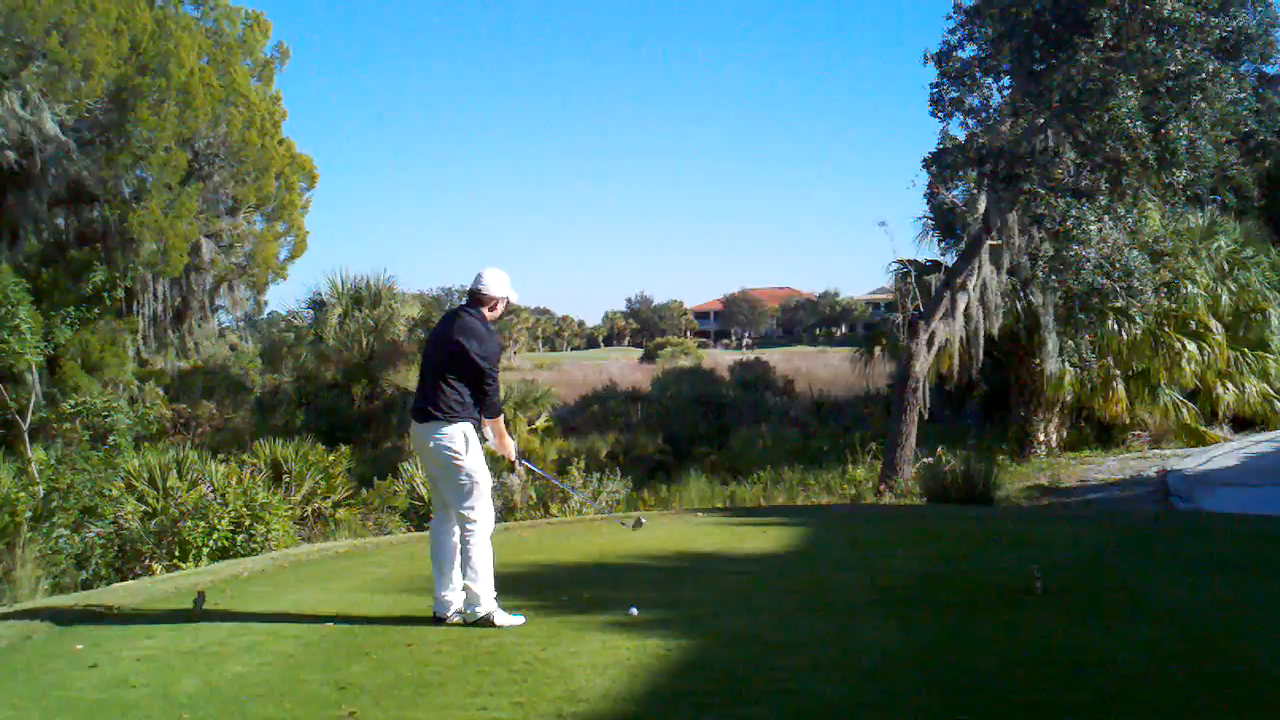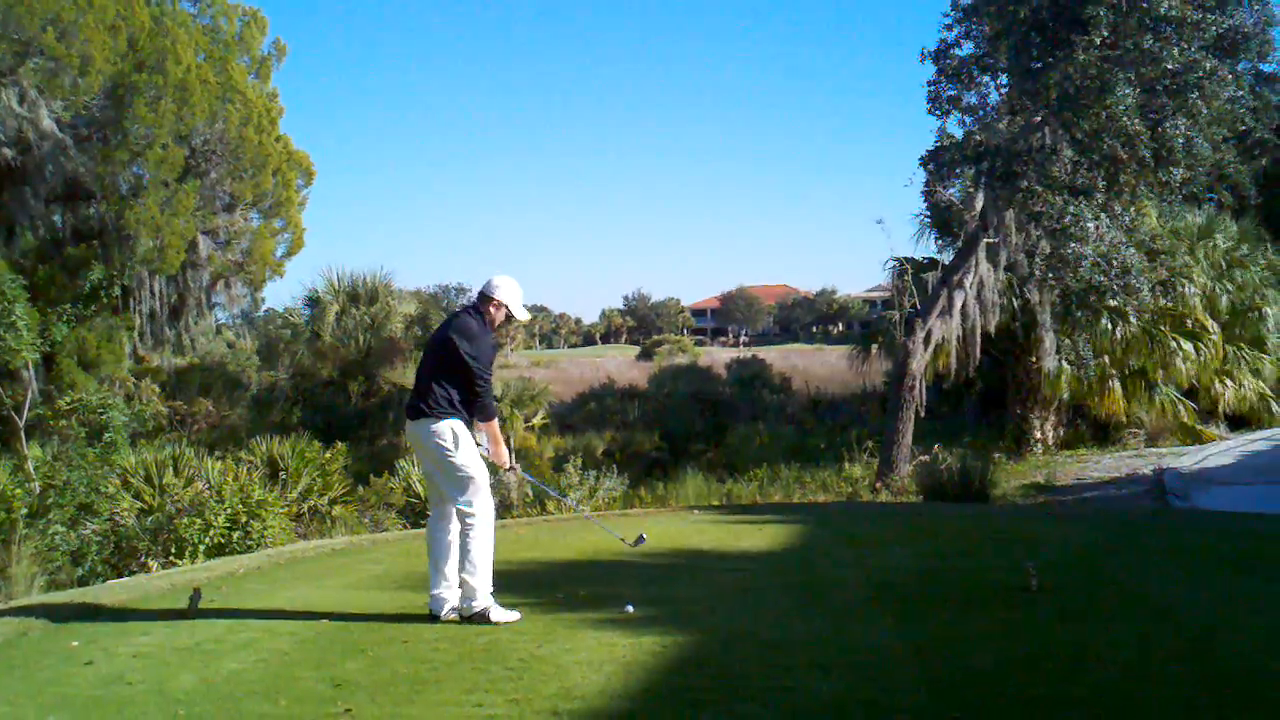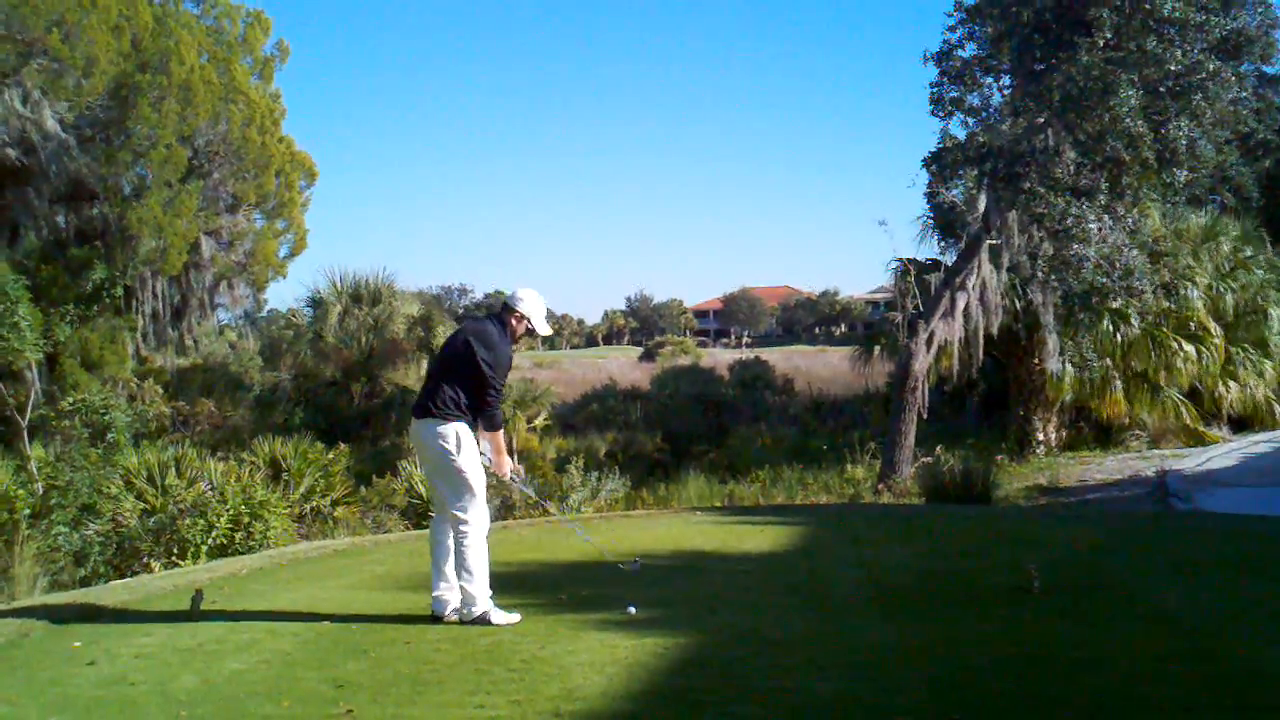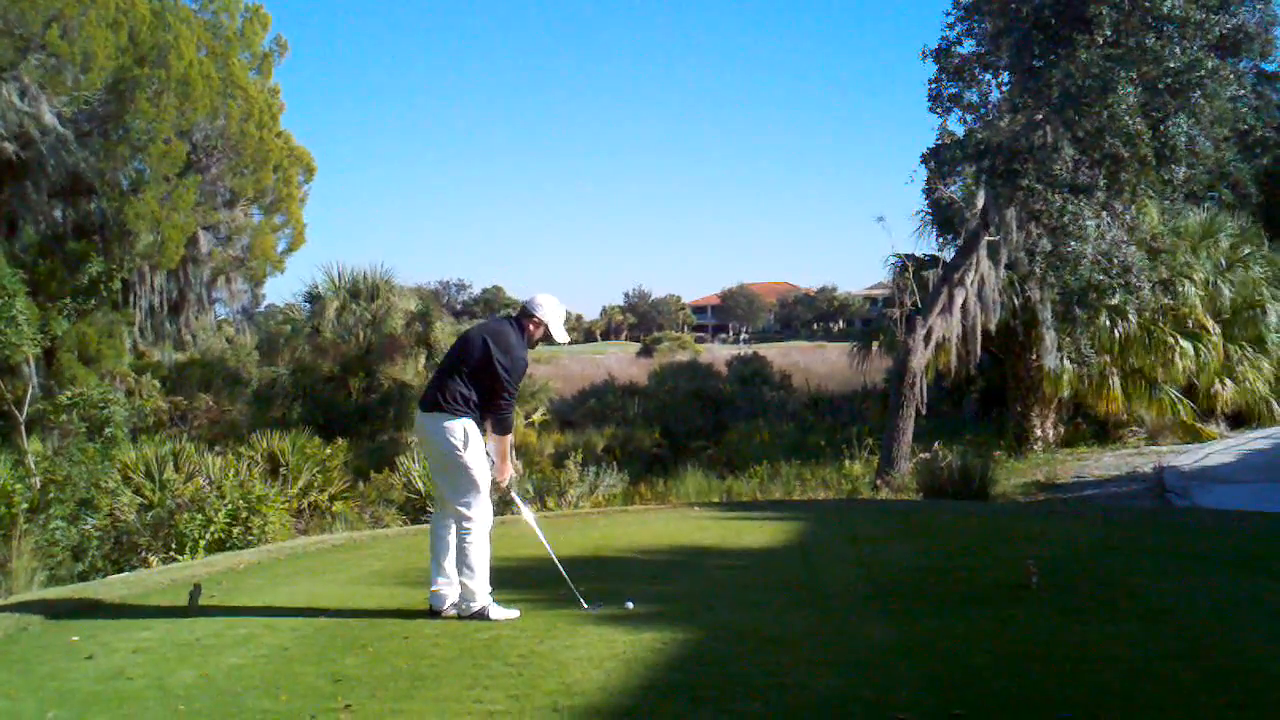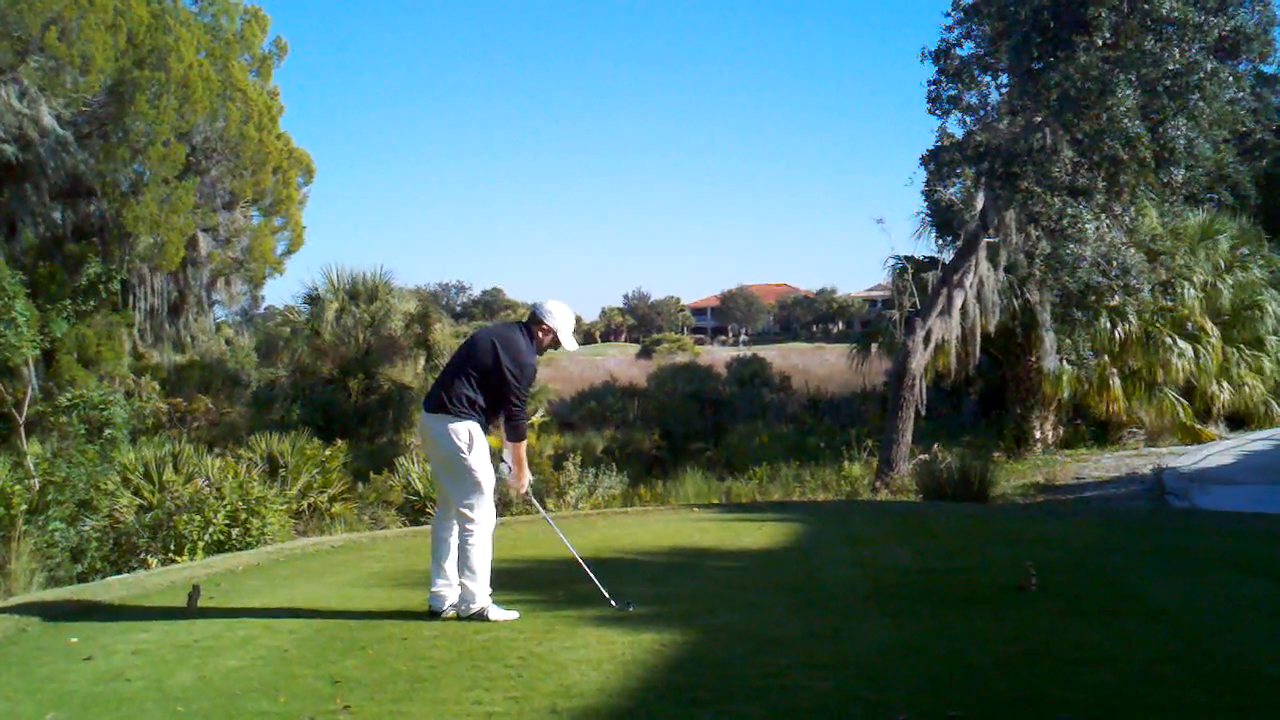
dt=0.3s
person 1, frame 1
left shoulder: (449, 322)
right shoulder: (482, 335)
right elbow: (489, 395)
left wrist: (489, 431)
right wrist: (503, 438)
left hip: (425, 427)
right hip: (451, 431)
left knee: (446, 517)
right knee: (477, 519)
left ankle: (448, 605)
right ankle: (481, 607)
person 1, frame 2
left shoulder: (456, 323)
right shoulder: (476, 335)
right elbow: (481, 397)
left wrist: (485, 437)
right wrist: (498, 445)
left hip: (422, 424)
right hip: (444, 426)
left knee: (443, 514)
right knee: (478, 512)
left ankle: (443, 602)
right ankle: (477, 602)
person 1, frame 3
left shoulder: (477, 329)
right shoulder: (496, 345)
right elbow: (490, 407)
left wrist: (490, 447)
right wrist: (501, 456)
left hip: (426, 426)
right hip: (447, 428)
left knee: (446, 516)
right knee: (471, 519)
left ankle: (445, 603)
right ankle: (476, 607)
person 1, frame 4
left shoulder: (493, 329)
right shoulder: (513, 349)
right elbow: (502, 411)
left wrist: (493, 450)
right wrist: (504, 461)
left hip: (431, 419)
right hip: (454, 424)
left knee: (448, 511)
right knee: (475, 515)
left ankle: (444, 597)
right ankle: (475, 603)
person 1, frame 5
left shoulder: (501, 333)
right shoulder: (522, 356)
right elbow: (515, 417)
left wrist: (509, 455)
right wrist: (521, 469)
left hip: (434, 420)
right hip: (457, 426)
left knee: (449, 512)
right knee: (477, 516)
left ankle: (443, 598)
right ankle: (475, 603)
